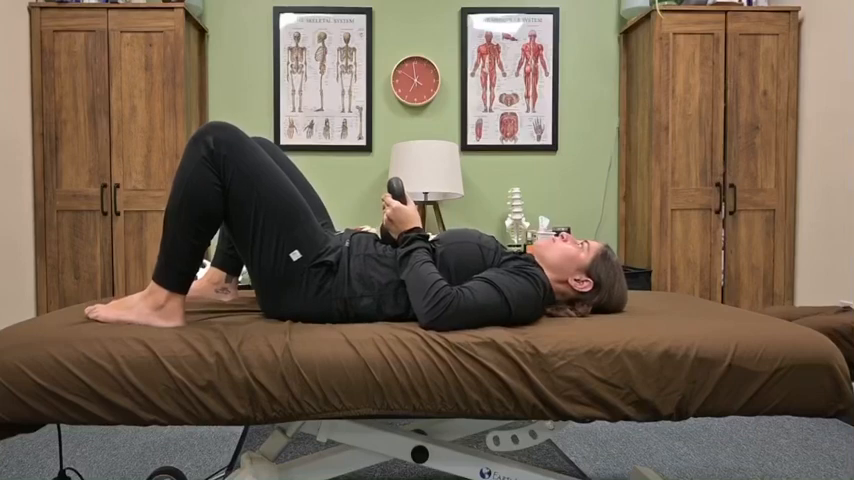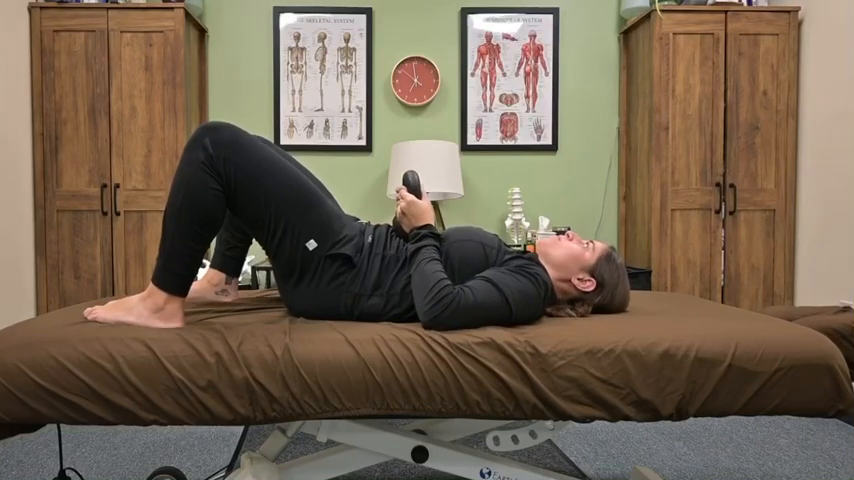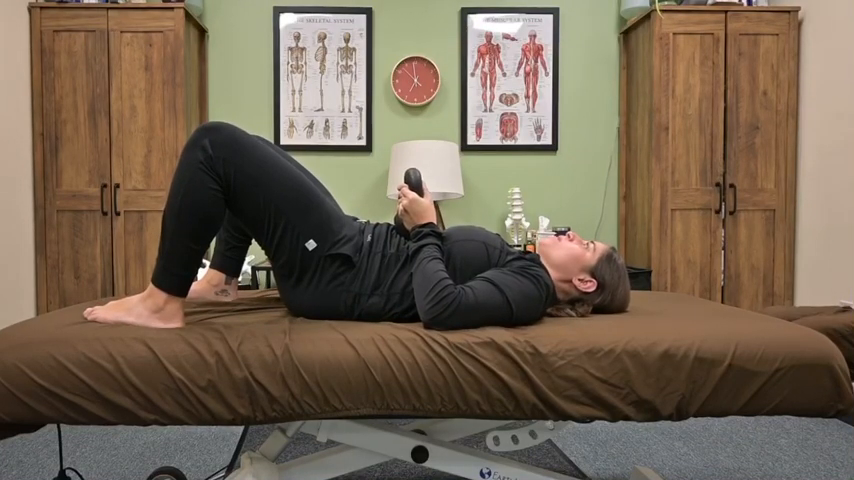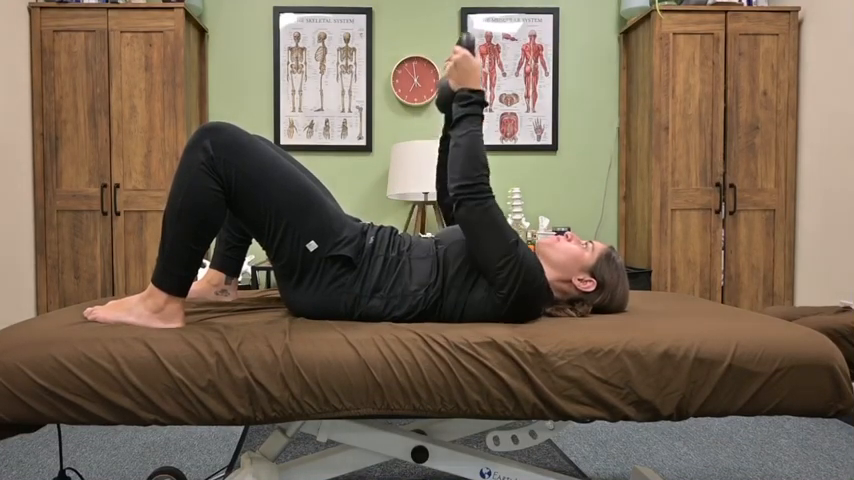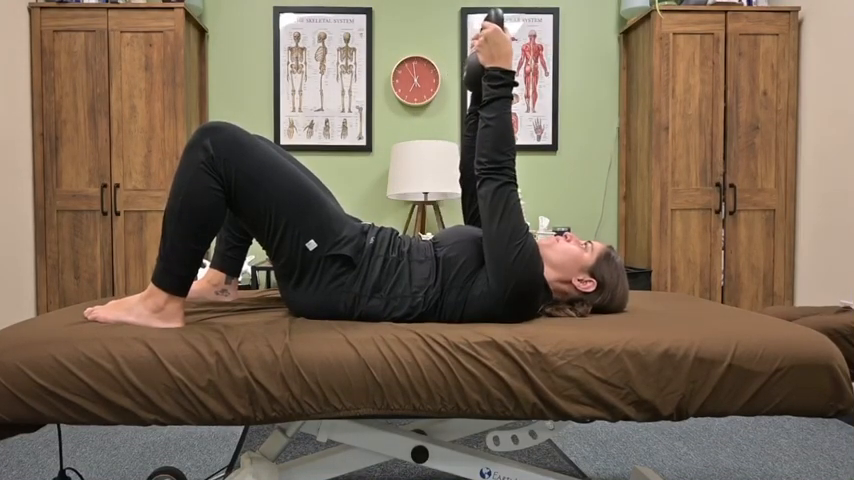
dt=1s
person 1, frame 1
left shoulder: (525, 290)
right shoulder: (516, 268)
left elbow: (438, 308)
left wrist: (411, 235)
right wrist: (408, 236)
left hip: (314, 279)
right hip: (338, 253)
left knee: (216, 142)
right knee: (256, 149)
left ankle: (162, 301)
right ankle: (219, 280)
person 1, frame 2
left shoulder: (526, 291)
right shoulder: (521, 267)
left elbow: (439, 308)
left wrist: (423, 231)
right wrist: (419, 227)
left hip: (333, 270)
right hip: (354, 244)
left knee: (215, 144)
right knee: (244, 151)
left ankle: (161, 302)
right ankle: (220, 278)
person 1, frame 3
left shoulder: (528, 291)
right shoulder: (522, 266)
left elbow: (440, 307)
left wrist: (424, 229)
right wrist: (424, 223)
left hip: (334, 272)
right hip: (354, 244)
left knee: (214, 144)
right knee: (241, 151)
left ankle: (162, 302)
right ankle: (219, 279)
person 1, frame 4
left shoulder: (521, 286)
right shoulder: (514, 271)
left elbow: (469, 192)
right elbow: (457, 204)
left wrist: (470, 97)
right wrist: (455, 107)
left hip: (335, 271)
right hip: (352, 251)
left knee: (215, 144)
right knee: (245, 151)
left ankle: (162, 302)
right ankle: (218, 279)
person 1, frame 5
left shoulder: (520, 282)
right shoulder: (512, 268)
left elbow: (496, 177)
right elbow: (476, 182)
left wrist: (500, 75)
right wrist: (481, 89)
left hip: (335, 270)
right hip: (352, 251)
left knee: (216, 143)
right knee: (243, 151)
left ankle: (162, 302)
right ankle: (219, 279)
